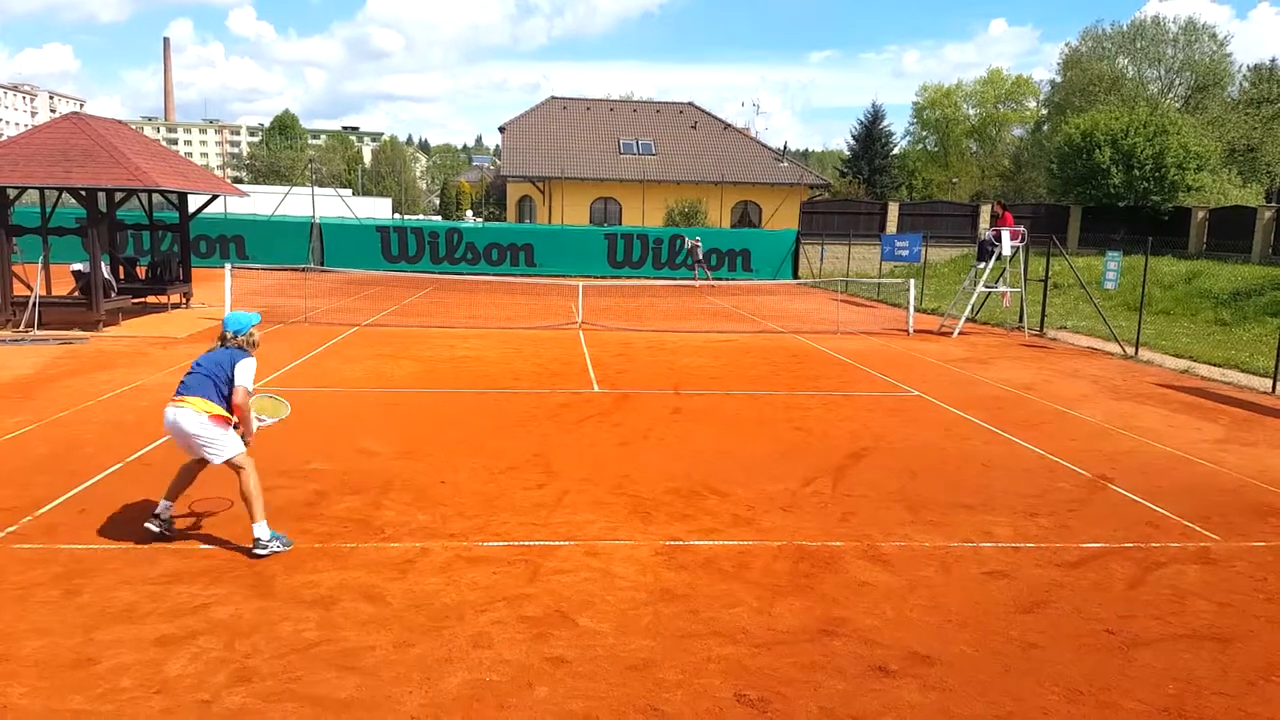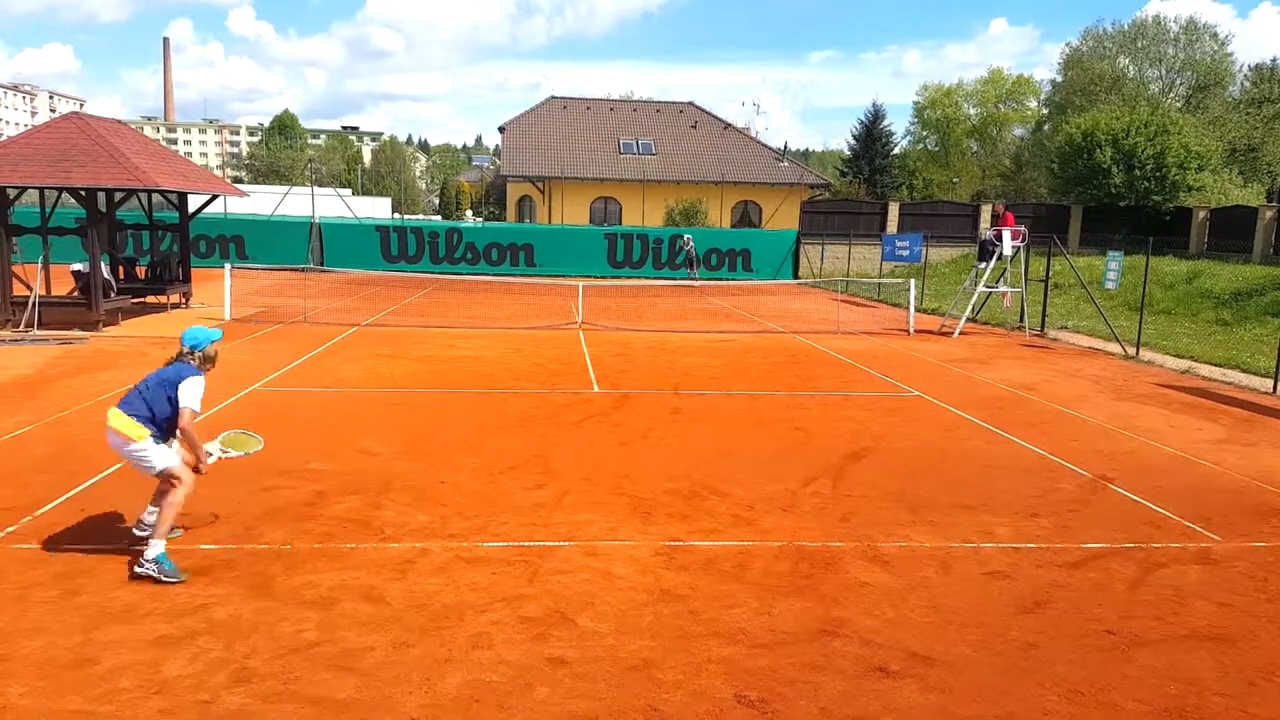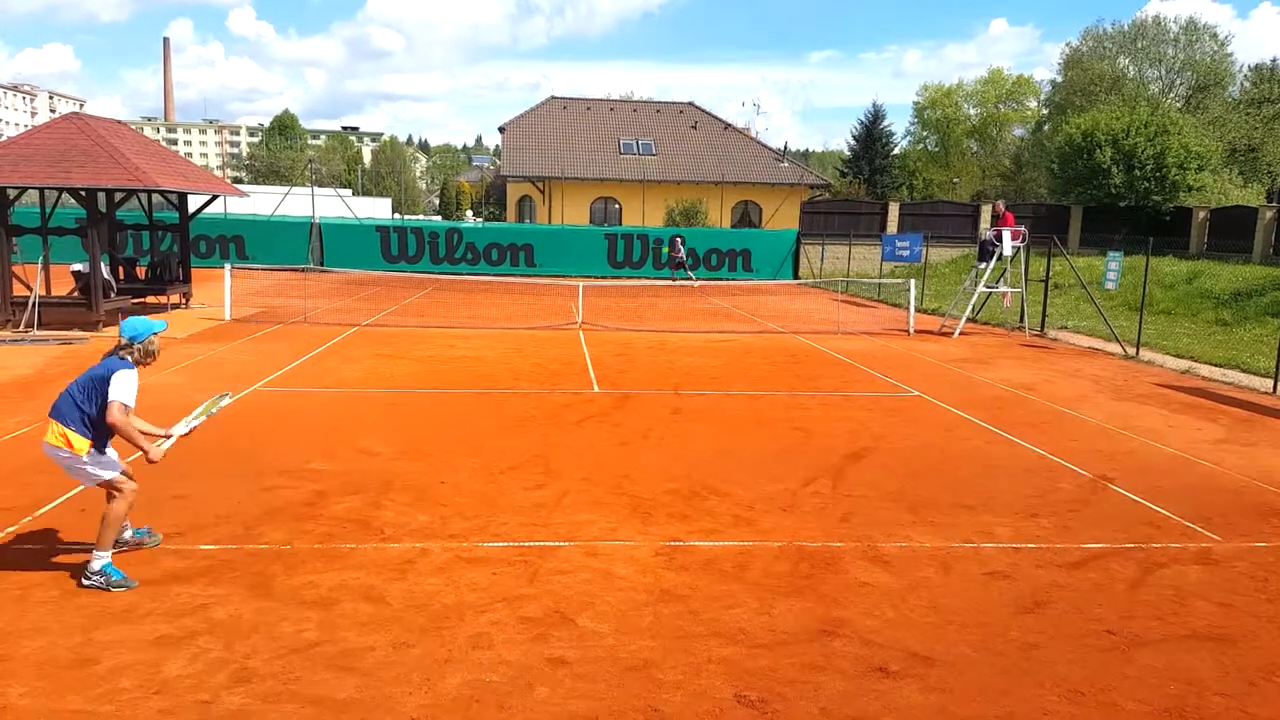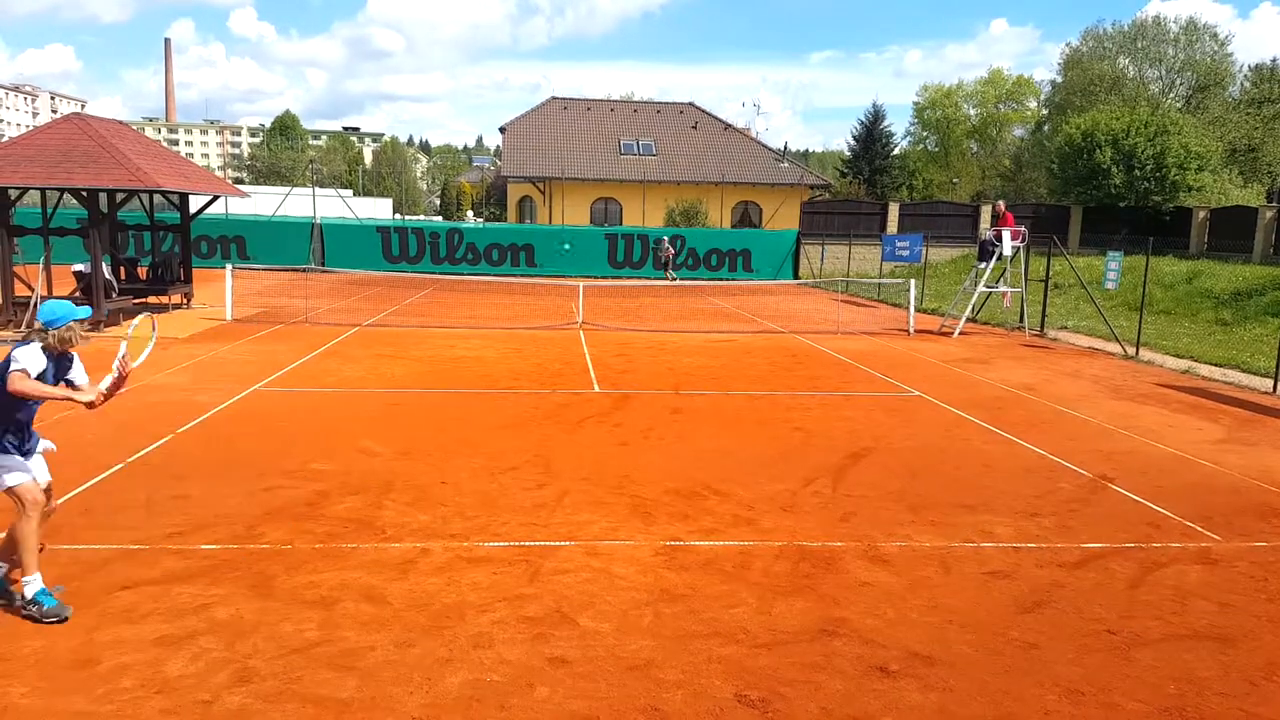
dt=0.2s
person 1, frame 1
left shoulder: (214, 356)
right shoulder: (245, 359)
right elbow: (238, 400)
left wrist: (233, 423)
right wrist: (248, 428)
left hip: (174, 412)
right hip: (196, 416)
left knee: (200, 458)
right knee: (245, 467)
left ankle: (159, 517)
right ankle: (263, 537)
person 1, frame 2
left shoulder: (177, 370)
right shoulder: (194, 377)
right elbow: (185, 424)
left wrist: (196, 450)
right wrist: (199, 457)
left hip: (131, 425)
right hip: (132, 432)
left knee: (185, 464)
right knee: (186, 480)
left ankle: (148, 522)
right ankle: (152, 556)
person 1, frame 3
left shoulder: (124, 369)
right shoulder: (125, 372)
left elbow: (127, 419)
right elbow: (115, 418)
left wrist: (167, 432)
right wrist: (148, 448)
left hip: (84, 437)
right hip: (67, 440)
left knee: (126, 477)
right knee: (127, 491)
left ankle: (123, 535)
right ankle: (99, 568)
person 1, frame 4
left shoulder: (66, 358)
right shoulder: (29, 352)
left elbow: (93, 401)
left wrist: (117, 383)
right wrist: (75, 395)
left knee: (46, 503)
right knee: (33, 502)
right ankle: (33, 590)
